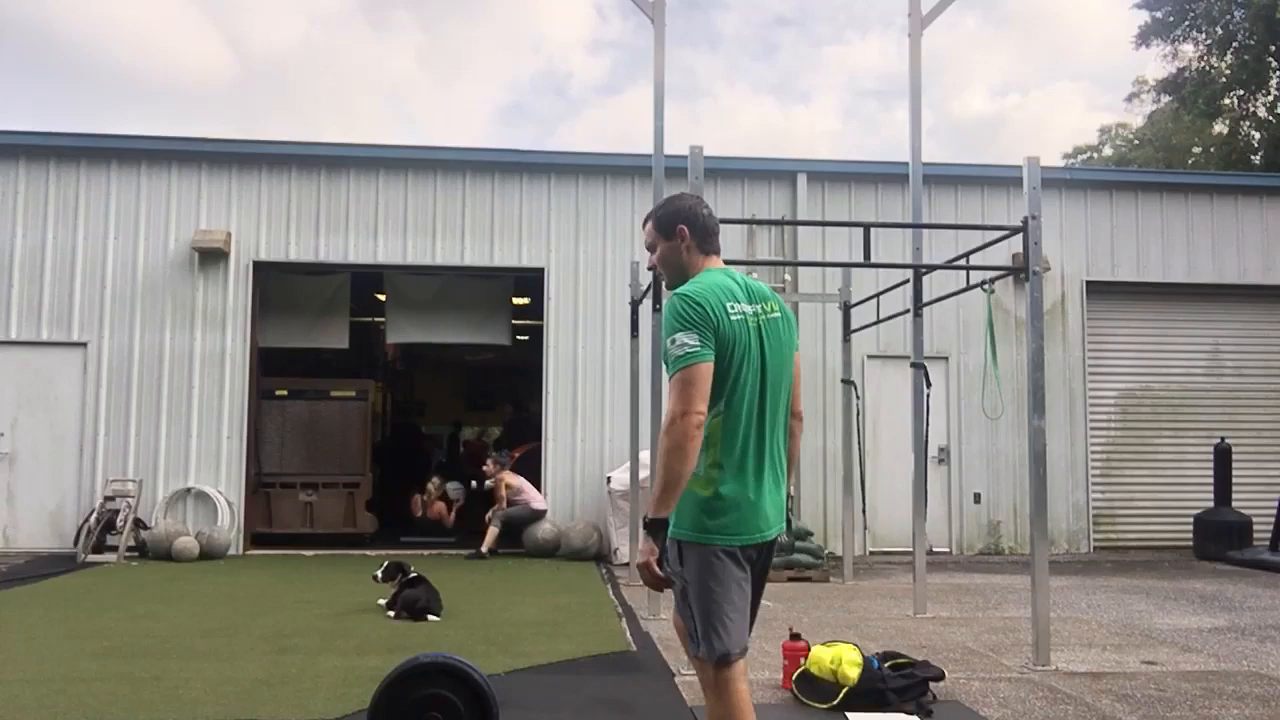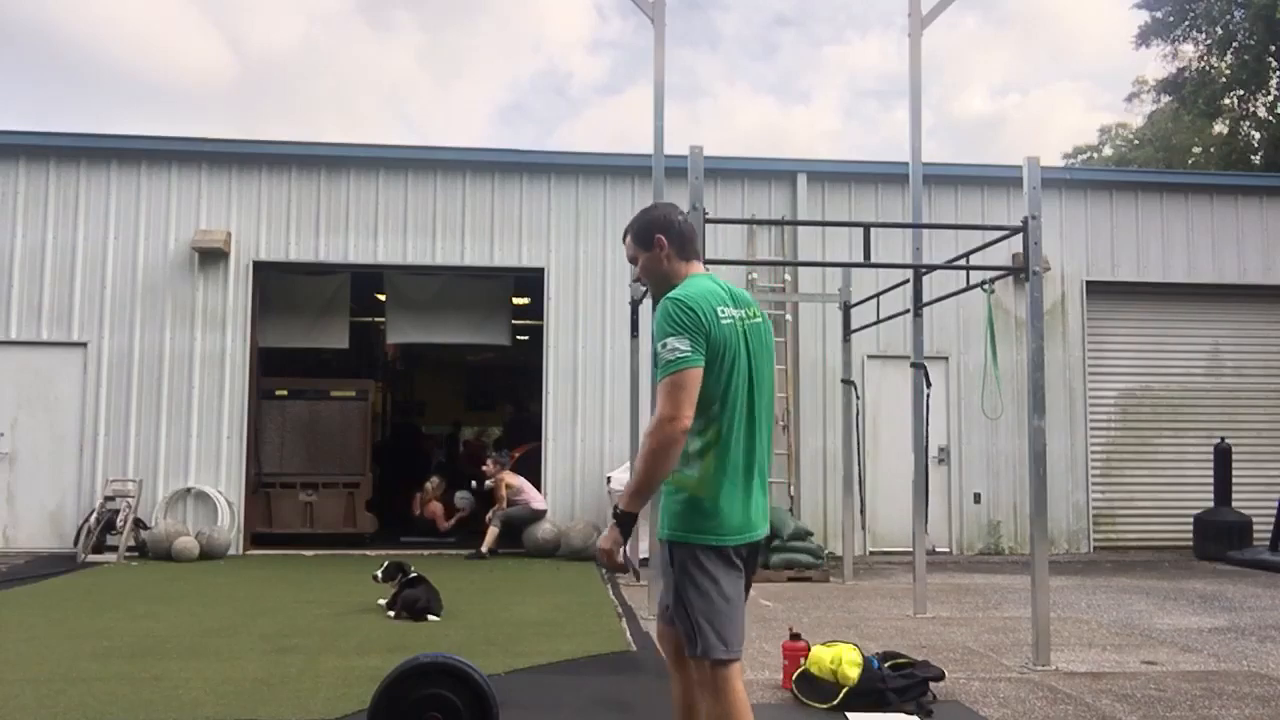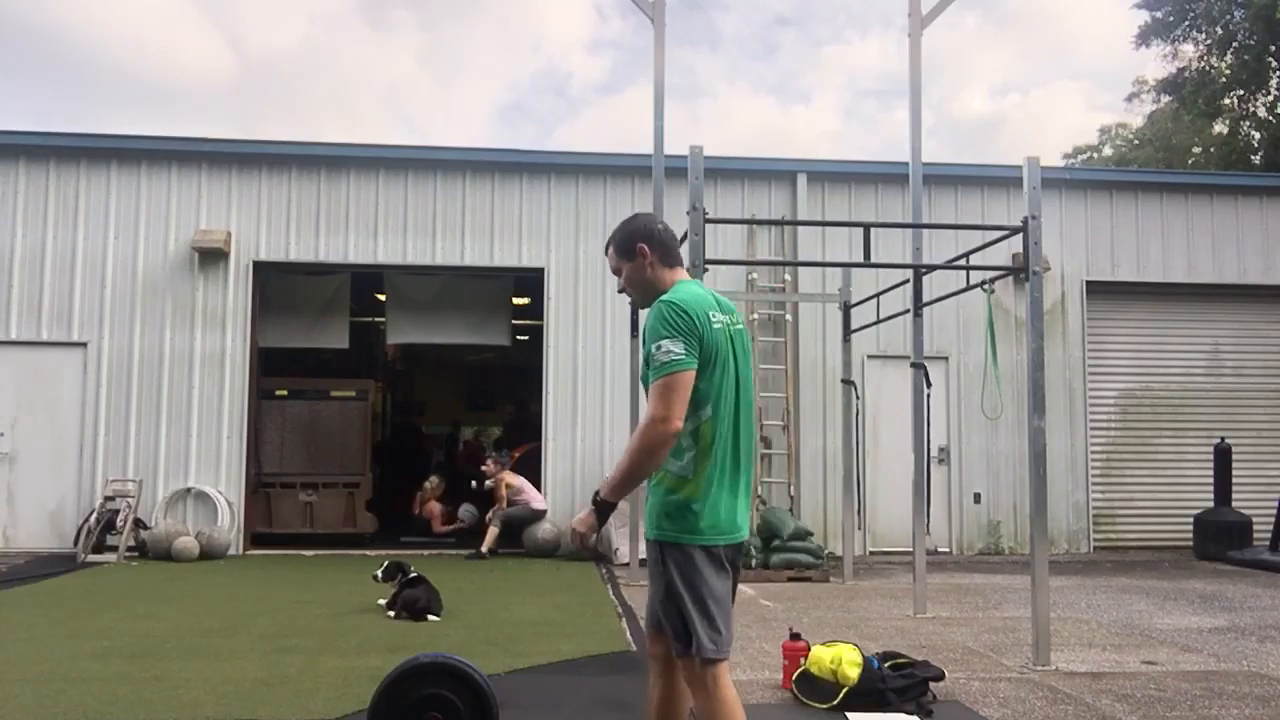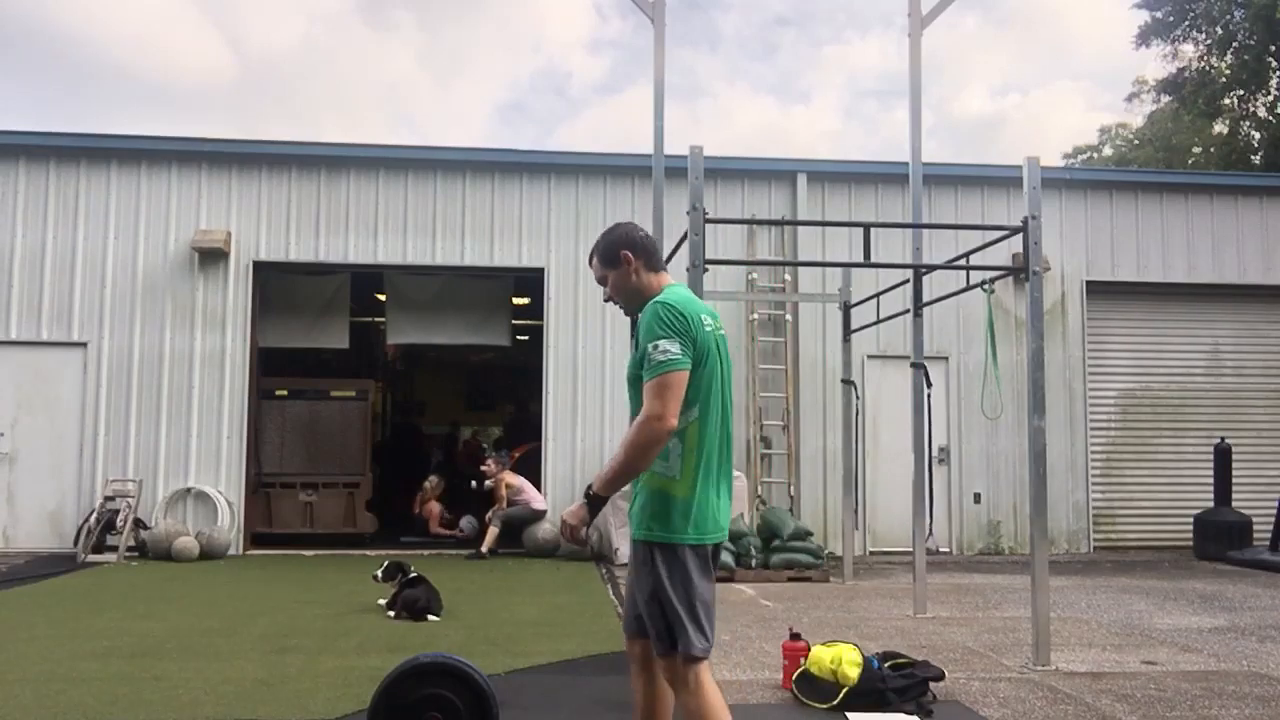
dt=0.1s
person 1, frame 1
left shoulder: (690, 302)
right shoulder: (769, 300)
left elbow: (686, 420)
right elbow: (793, 410)
left wrist: (654, 527)
right wrist: (778, 490)
left hip: (712, 515)
right hip: (760, 511)
left knee: (720, 662)
right knee: (705, 643)
person 1, frame 2
left shoulder: (679, 307)
right shoulder: (747, 306)
left elbow: (673, 421)
right elbow: (762, 415)
left wrist: (622, 519)
left hip: (699, 515)
right hip: (743, 512)
left knee: (715, 664)
right knee: (675, 635)
person 1, frame 3
left shoulder: (671, 312)
right shoulder: (721, 309)
left elbow: (665, 423)
left wrist: (601, 505)
left hip: (689, 518)
right hip: (718, 509)
left knee: (703, 666)
right knee: (662, 644)
person 1, frame 4
left shoulder: (663, 313)
right shoulder: (698, 312)
left elbow: (659, 420)
left wrist: (591, 500)
left hip: (671, 517)
right hip: (697, 509)
left knee: (686, 667)
right knee: (643, 645)
